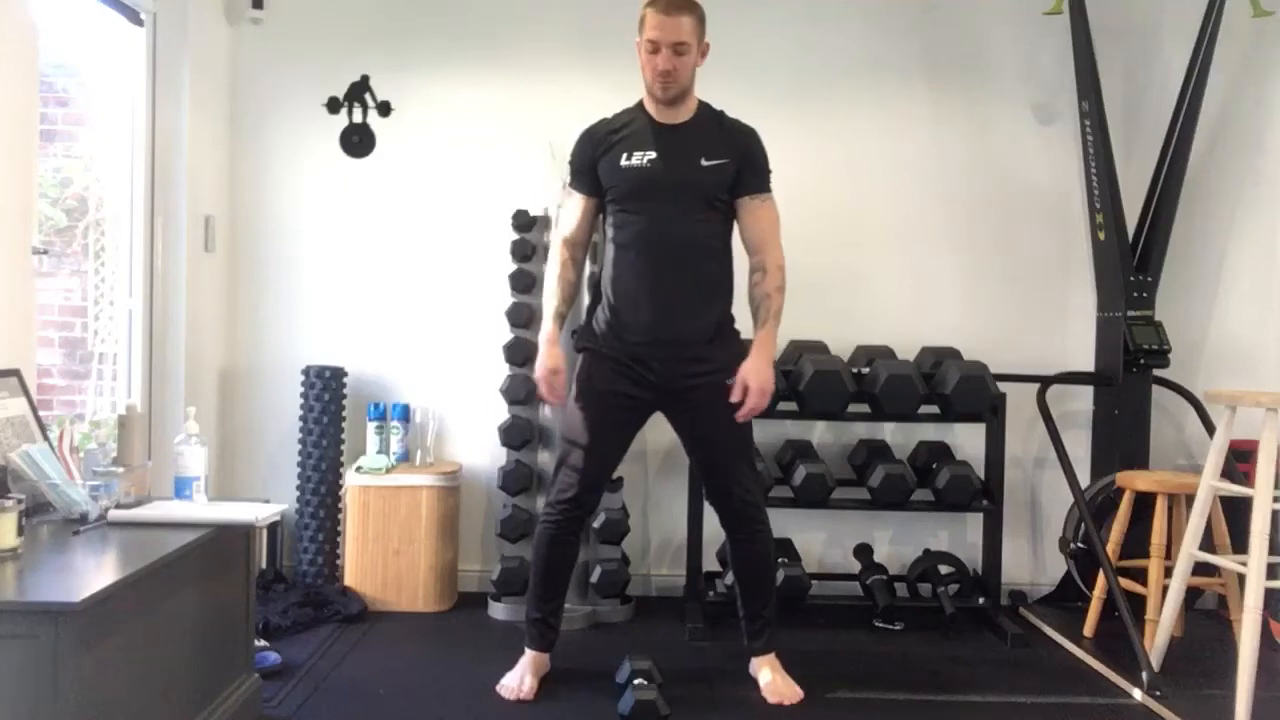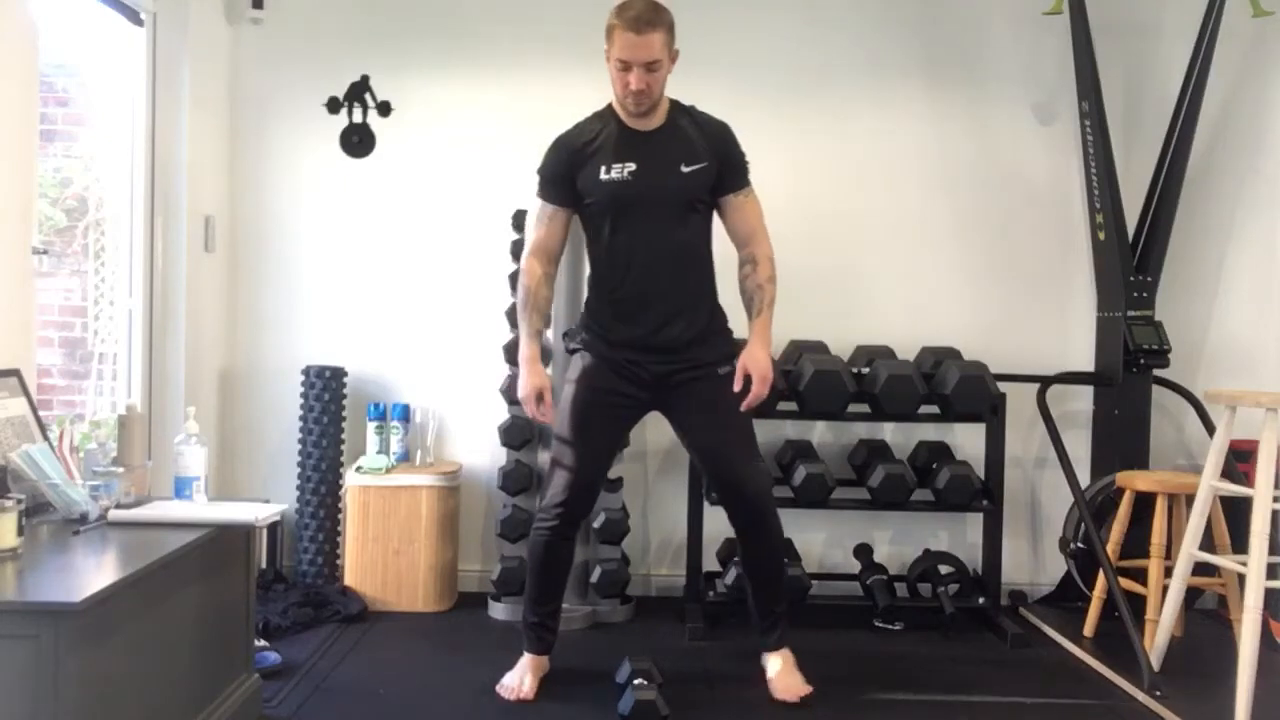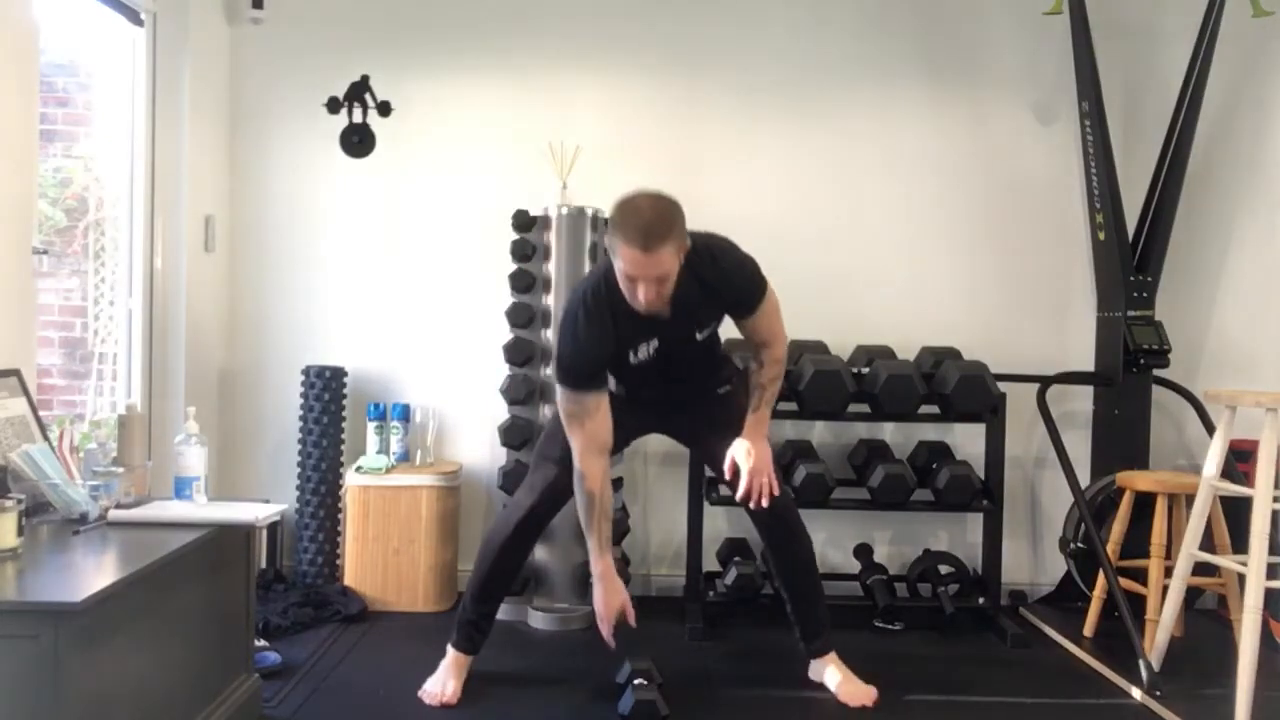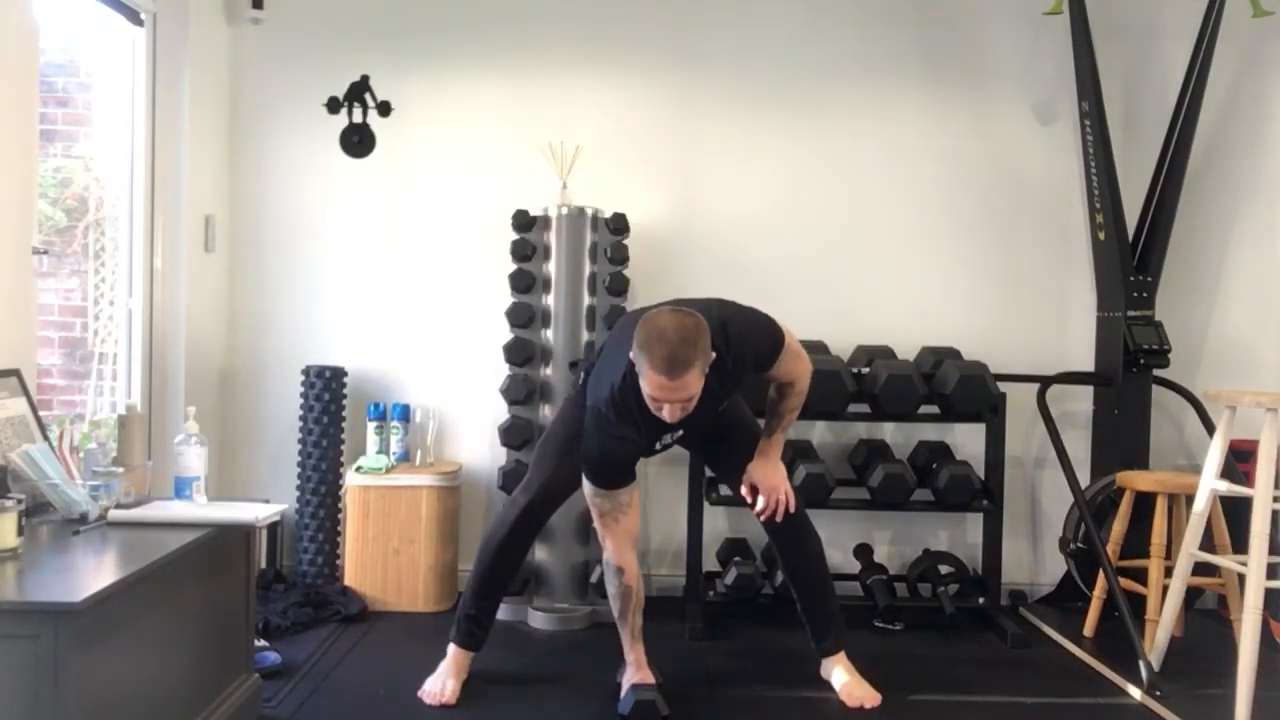
dt=1s
person 1, frame 1
left shoulder: (736, 143)
right shoulder: (603, 140)
left elbow: (767, 257)
right elbow: (568, 245)
left wrist: (762, 351)
right wrist: (551, 337)
left hip: (709, 362)
right hip: (613, 357)
left knee: (742, 508)
right knee: (566, 503)
left ankle: (762, 653)
right ankle: (537, 650)
person 1, frame 2
left shoulder: (711, 140)
right shoulder: (575, 148)
left elbow: (753, 246)
right elbow: (540, 258)
left wrist: (760, 338)
right wrist: (528, 355)
left hip: (700, 357)
right hip: (606, 358)
left knee: (751, 495)
right knee: (561, 507)
left ankle: (775, 647)
right ankle: (535, 652)
person 1, frame 3
left shoulder: (723, 265)
right shoulder: (587, 315)
left elbow: (771, 345)
right elbow: (589, 457)
left wrist: (754, 433)
right wrist: (603, 574)
left hip: (704, 391)
right hip: (613, 398)
left knee: (772, 505)
right knee: (528, 507)
left ankle: (823, 657)
right ankle: (459, 655)
person 1, frame 4
left shoulder: (742, 333)
right shoulder: (610, 410)
left elbow: (796, 372)
right elbow: (619, 550)
left wrist: (768, 454)
right wrist: (635, 663)
right hip: (601, 391)
left knee: (780, 504)
right knee: (531, 503)
left ankle: (833, 658)
right ankle: (458, 654)
